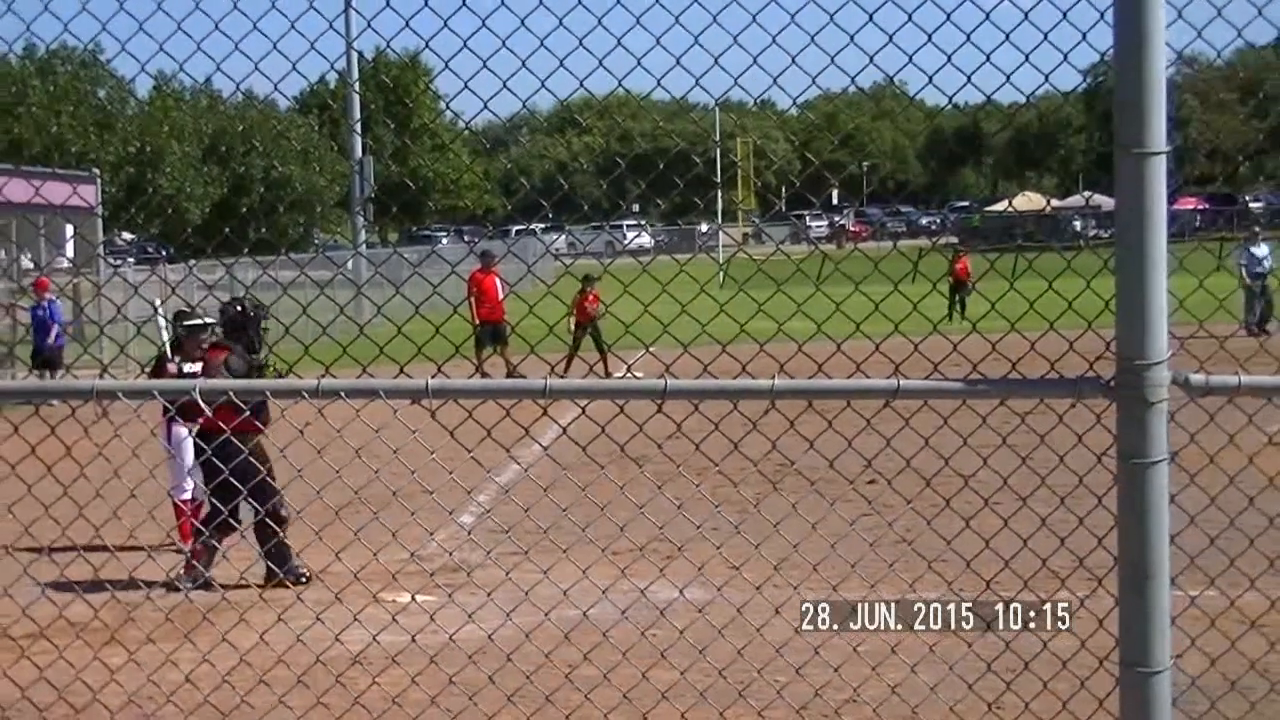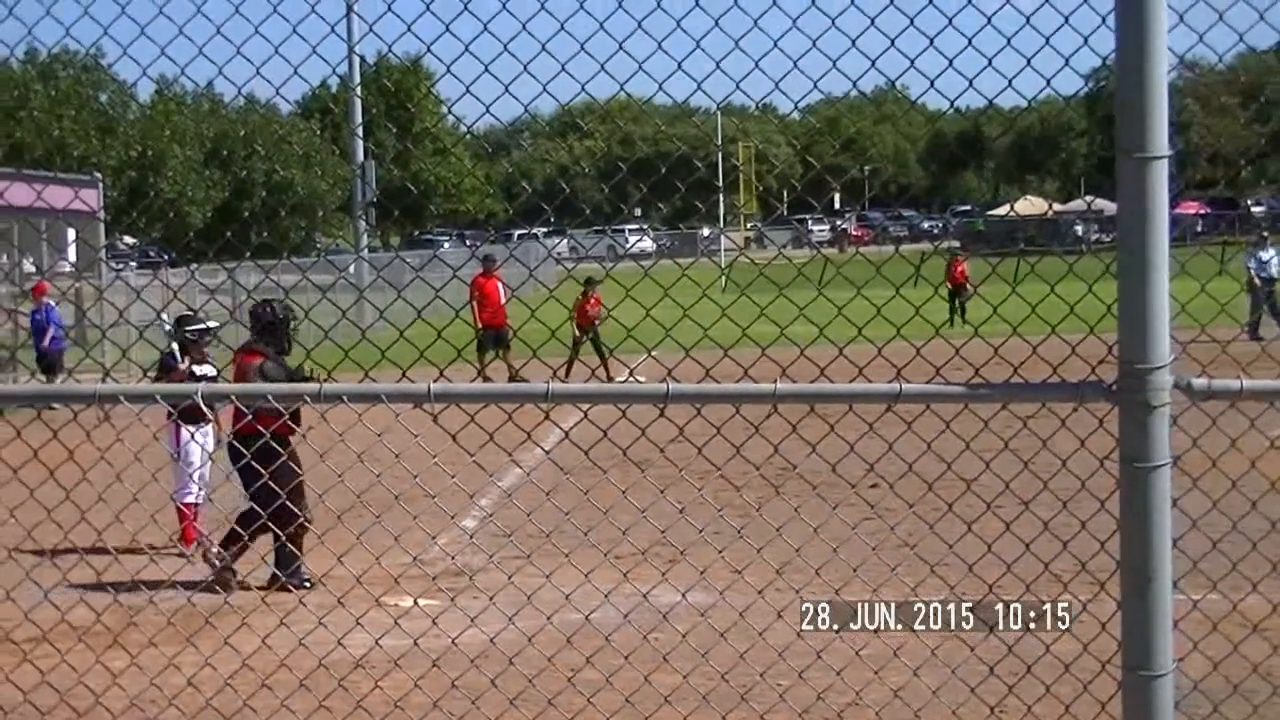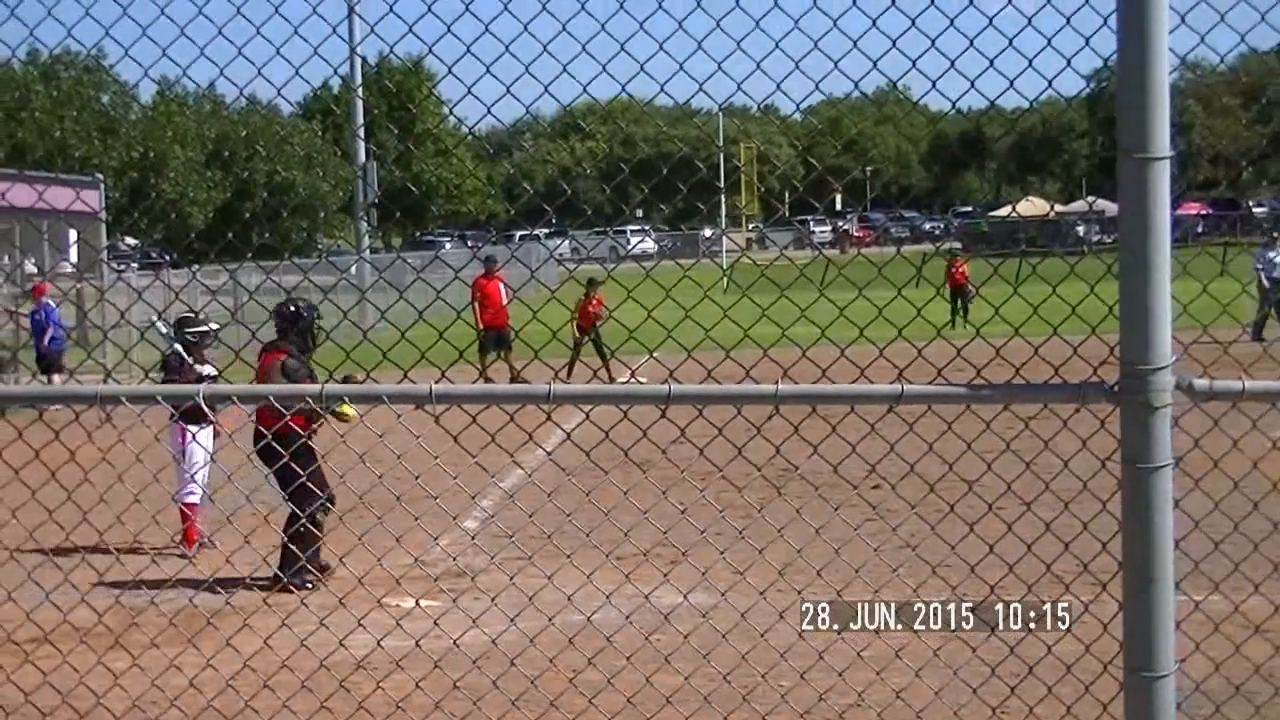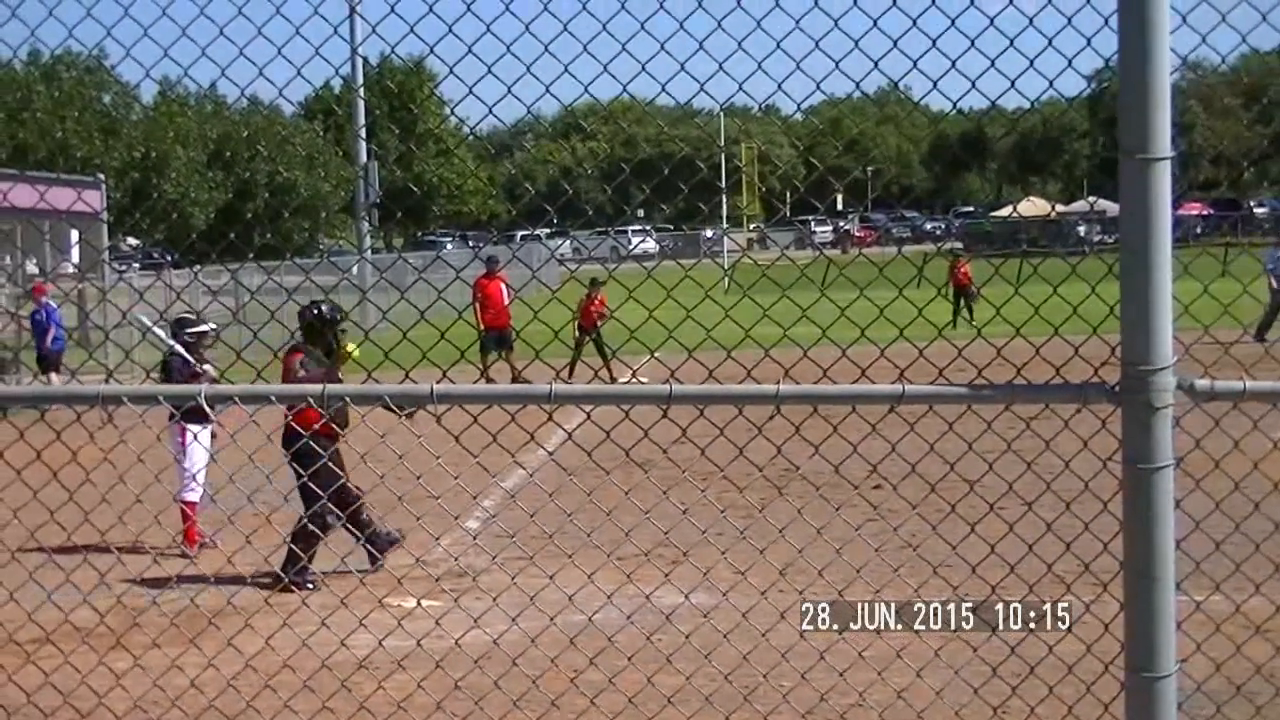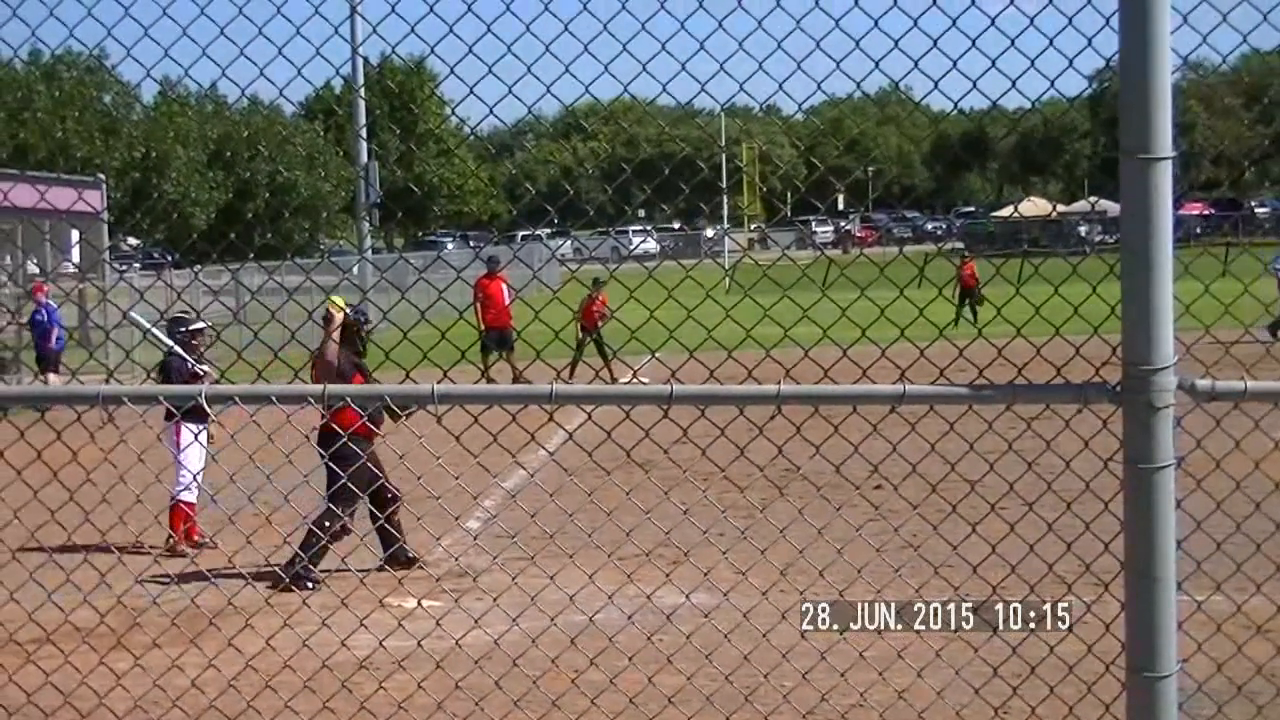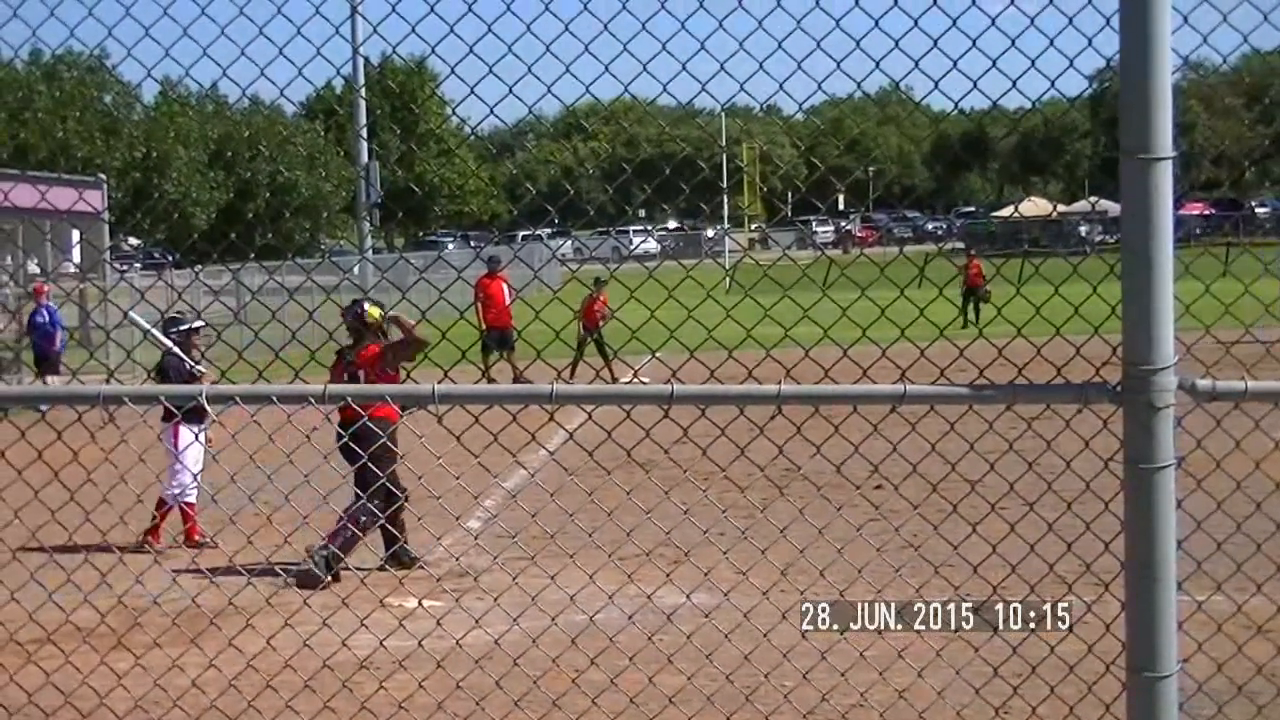
dt=0.2s
person 1, frame 1
left shoulder: (235, 356)
right shoulder: (225, 358)
left wrist: (262, 380)
right wrist: (256, 383)
left hip: (221, 443)
right hip: (233, 443)
left knee: (222, 511)
right knee: (272, 505)
left ankle: (195, 573)
right ankle: (282, 568)
person 1, frame 2
left shoulder: (266, 358)
right shoulder: (256, 363)
right elbow: (255, 406)
left wrist: (297, 385)
left hip: (258, 444)
right hip: (264, 445)
left knee: (263, 509)
right knee: (292, 508)
left ankle: (223, 560)
right ankle: (289, 573)
person 1, frame 3
left shoulder: (292, 358)
right shoulder: (279, 361)
right elbow: (276, 407)
right wrist: (317, 406)
left hip: (289, 442)
right hip: (283, 443)
left knee: (318, 500)
right knee: (309, 506)
left ankle: (309, 562)
right ankle: (292, 573)
person 1, frame 4
left shoulder: (322, 359)
right shoulder: (299, 360)
right elbow: (300, 385)
right wrist: (333, 367)
left hip: (323, 443)
right hip: (308, 443)
left knee: (348, 498)
right knee: (321, 509)
left ankle: (377, 545)
right ankle: (292, 573)
person 1, frame 5
left shoulder: (350, 360)
right shoulder: (337, 361)
right elbow: (328, 364)
left wrist: (392, 410)
right wrist: (334, 327)
left hip: (356, 443)
right hip: (342, 444)
left knee: (385, 497)
right knee: (337, 510)
left ankle: (396, 554)
right ankle: (297, 571)
person 1, frame 6
left shoulder: (342, 360)
right shoulder: (381, 353)
right elbow: (419, 342)
right wrist: (394, 318)
left hip: (352, 433)
right hip: (374, 434)
left knee: (392, 493)
right knee: (367, 505)
left ankle: (398, 552)
right ankle: (323, 560)
person 2, frame 1
left shoulder: (209, 356)
right shoulder: (169, 357)
right wrist: (166, 377)
right hip: (179, 425)
left knee: (204, 479)
right knee: (182, 481)
left ankle: (197, 527)
right ankle: (186, 536)
person 2, frame 2
left shoulder: (207, 359)
right shoulder: (172, 359)
left wrist: (217, 424)
right wrist: (175, 377)
left hip: (206, 426)
right hip: (184, 427)
left knee: (202, 482)
right knee: (187, 483)
left ankle: (194, 531)
right ankle: (187, 539)
person 2, frame 3
left shoulder: (204, 359)
right shoulder: (175, 360)
left wrist: (214, 422)
right wrist: (187, 378)
left hip: (205, 426)
right hip: (187, 427)
left knee: (200, 482)
right knee: (190, 482)
left ankle: (194, 532)
right ankle: (189, 539)
person 2, frame 4
left shoulder: (200, 359)
right shoulder: (175, 361)
left wrist: (211, 422)
right wrist: (201, 380)
left hip: (203, 425)
right hip: (186, 426)
left knee: (198, 481)
right knee: (191, 480)
left ankle: (194, 533)
right ankle: (189, 539)
person 2, frame 5
left shoulder: (196, 359)
right shoulder: (173, 362)
left wrist: (208, 426)
right wrist: (201, 383)
left hip: (199, 426)
right hip: (182, 426)
left knee: (194, 481)
right knee: (185, 480)
left ankle: (192, 534)
right ankle: (175, 539)
person 2, frame 6
left shoulder: (192, 360)
right shoulder: (170, 362)
left wrist: (205, 428)
right wrist: (199, 384)
left hip: (195, 426)
right hip: (180, 427)
left knee: (191, 483)
right knee: (179, 482)
left ankle: (192, 534)
right ankle: (151, 534)
